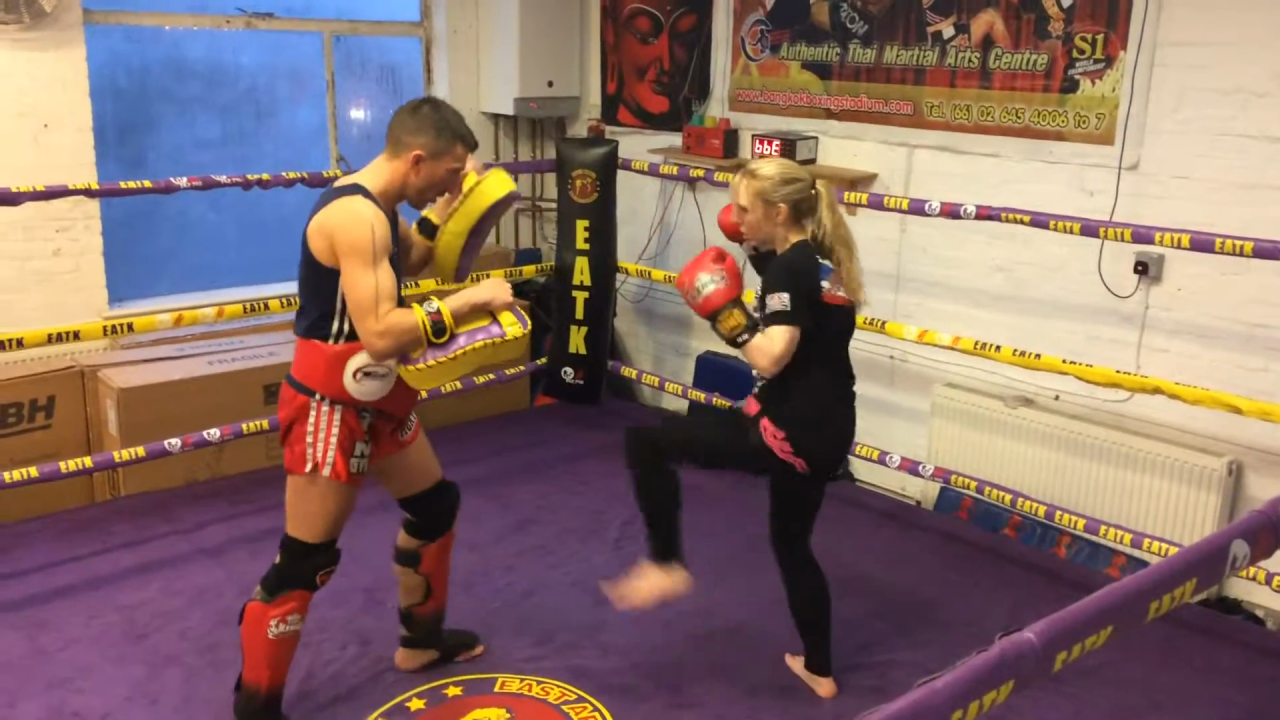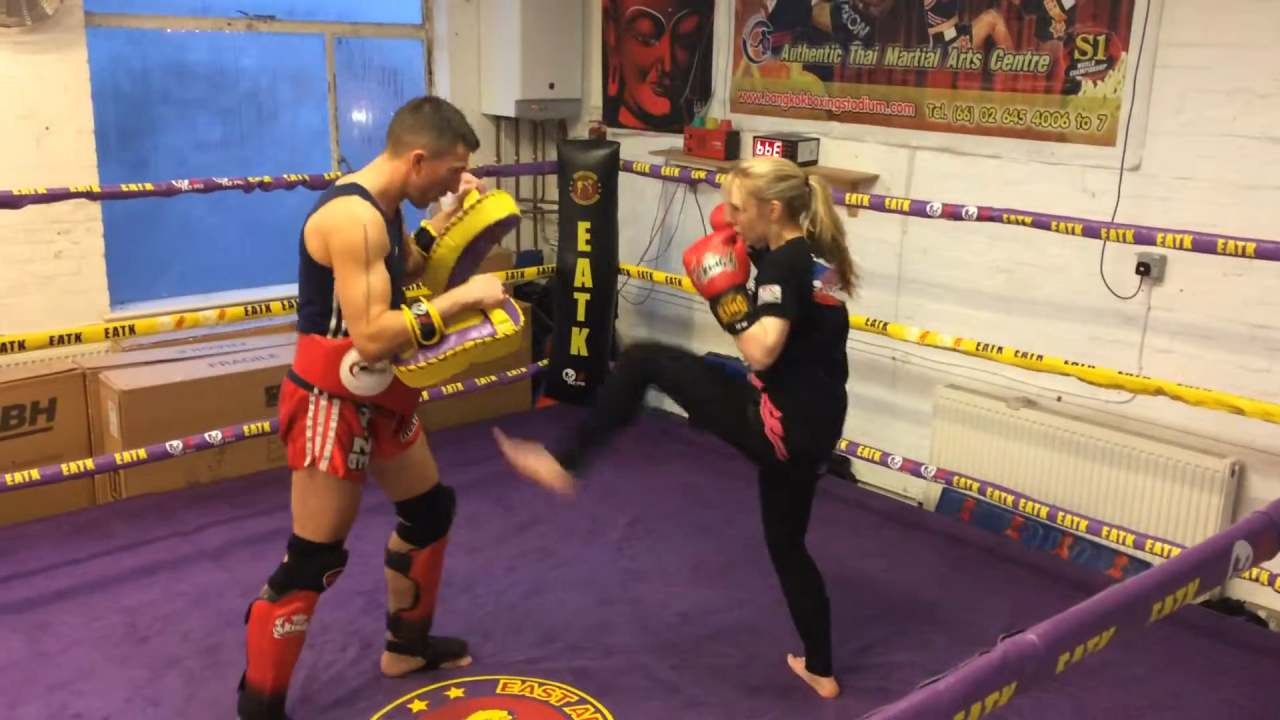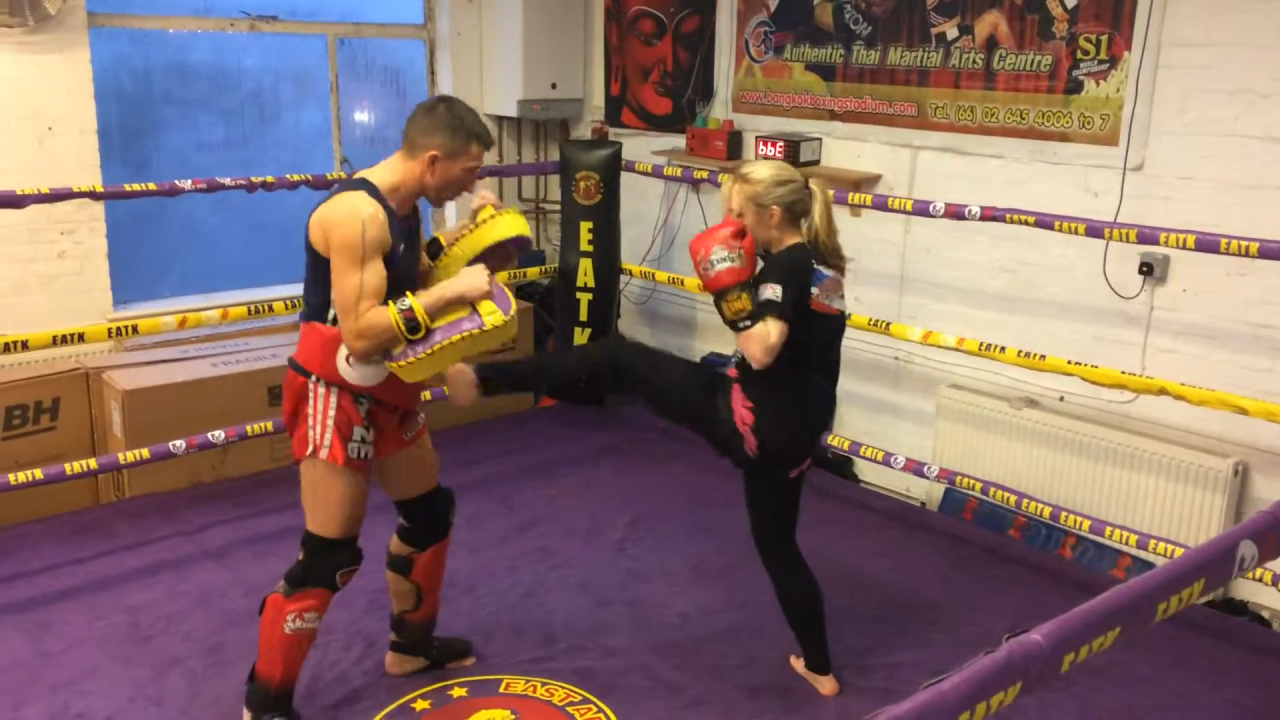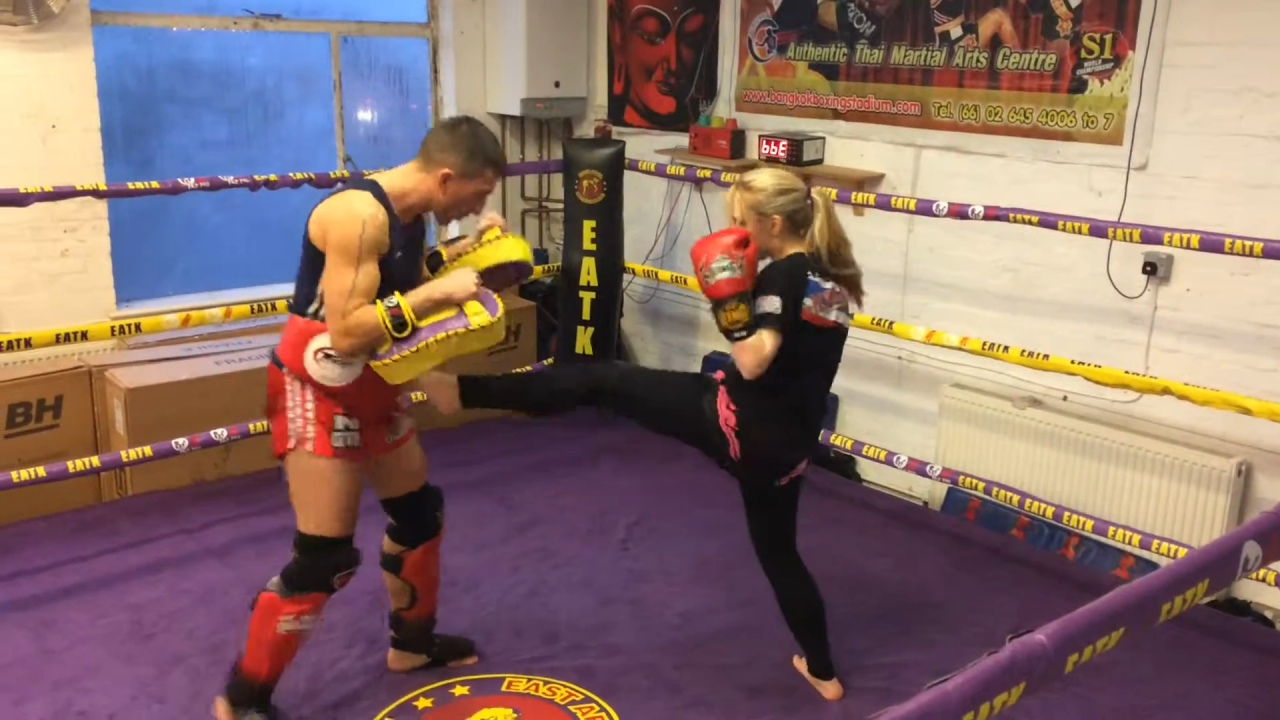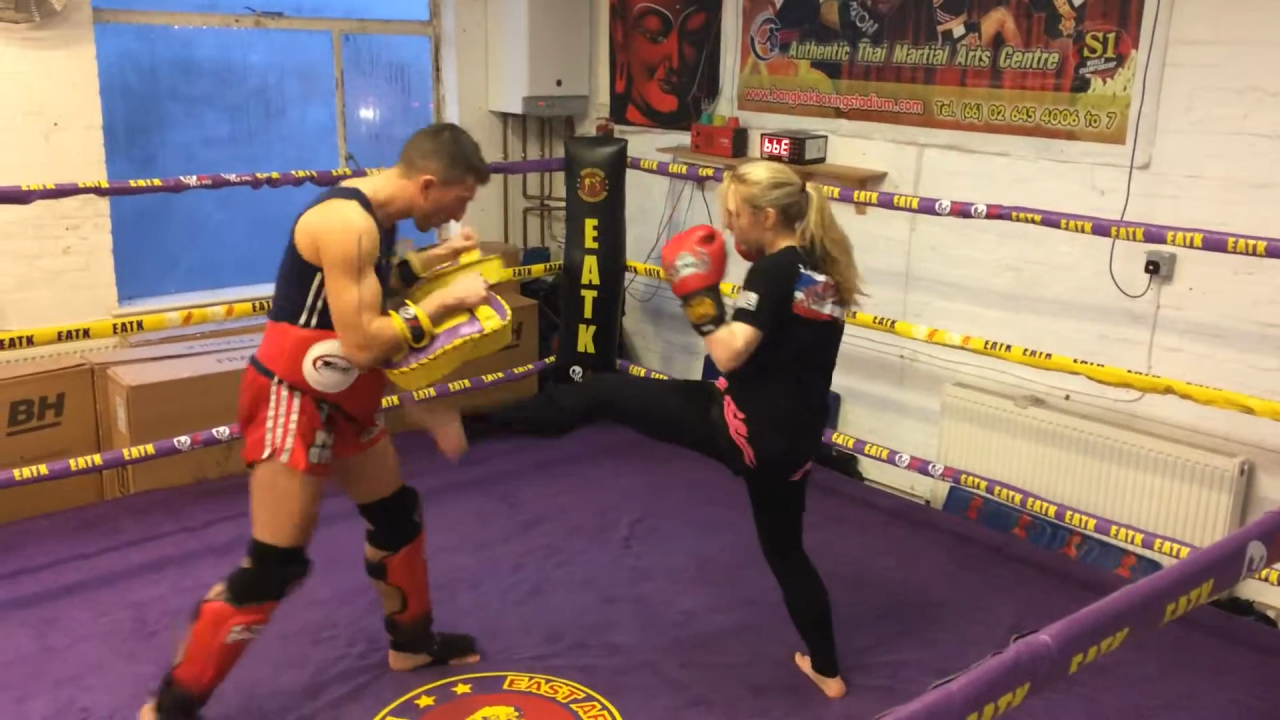
dt=0.1s
person 1, frame 1
left shoulder: (381, 207)
right shoulder: (356, 219)
left elbow: (407, 262)
right elbow: (381, 335)
left wrist: (447, 208)
right wrist: (472, 298)
left hip: (377, 399)
right hip: (331, 406)
left knee: (435, 505)
right knee: (305, 563)
left ankle: (422, 637)
person 1, frame 2
left shoulder: (382, 206)
right shoulder: (352, 219)
left elbow: (401, 272)
right elbow: (373, 336)
left wrist: (449, 220)
right wrist: (463, 297)
left hip: (378, 398)
right hip: (332, 403)
left knee: (429, 510)
right knee: (312, 562)
left ankle: (407, 643)
person 1, frame 3
left shoulder: (402, 203)
right shoulder: (357, 214)
right elbow: (359, 333)
left wrist: (458, 241)
right wrist: (449, 292)
left hip: (389, 392)
right hip: (338, 396)
left knee: (430, 512)
right knee: (328, 555)
left ankle: (412, 644)
person 1, frame 4
left shoulder: (408, 211)
right shoulder: (358, 213)
right elbow: (347, 331)
left wrist: (460, 254)
right wrist: (438, 294)
left hip: (371, 391)
right hip: (319, 393)
left knee: (419, 511)
right knee: (324, 557)
left ankle: (412, 640)
person 1, frame 5
left shoulder: (371, 212)
right shoulder: (350, 224)
right elbow: (363, 341)
left wrist: (434, 261)
right wrist: (446, 298)
left hip: (338, 397)
right hip: (294, 400)
left knee: (397, 513)
right knee: (274, 566)
left ankle: (414, 640)
person 2, frame 1
left shoulder: (786, 269)
right shoulder: (820, 258)
left elbow: (768, 359)
left wrist: (722, 310)
right wrist: (754, 248)
left hip: (786, 428)
right hip: (824, 436)
left knee: (649, 441)
right knee: (791, 544)
left ankle: (665, 566)
right ankle: (819, 669)
person 2, frame 2
left shoulder: (785, 261)
right shoulder: (821, 256)
left elbow: (763, 351)
left wrist: (722, 293)
right wrist: (753, 256)
left hip: (773, 415)
right hip: (811, 428)
left knee: (644, 359)
right knee: (786, 547)
left ankle: (560, 463)
right ankle: (821, 670)
person 2, frame 3
left shoulder: (786, 265)
right shoulder: (825, 262)
left elbow: (760, 352)
left wrist: (729, 287)
left hip: (749, 415)
right hip: (795, 438)
left knee: (618, 357)
right knee: (779, 548)
left ankle: (480, 378)
right ankle: (820, 668)
person 2, frame 4
left shoulder: (784, 274)
right shoulder: (829, 274)
left elbow: (752, 363)
left wrist: (726, 297)
left hip: (735, 419)
right hip: (786, 444)
left knee: (603, 380)
right knee: (779, 553)
left ankle: (463, 390)
right ankle: (823, 673)
person 2, frame 5
left shoulder: (775, 271)
right shoulder: (826, 268)
left elbow: (728, 352)
left wrist: (697, 291)
left hip: (742, 421)
right hip: (792, 440)
left knee: (603, 393)
right knee: (786, 553)
left ankle: (472, 426)
right ankle: (829, 670)
